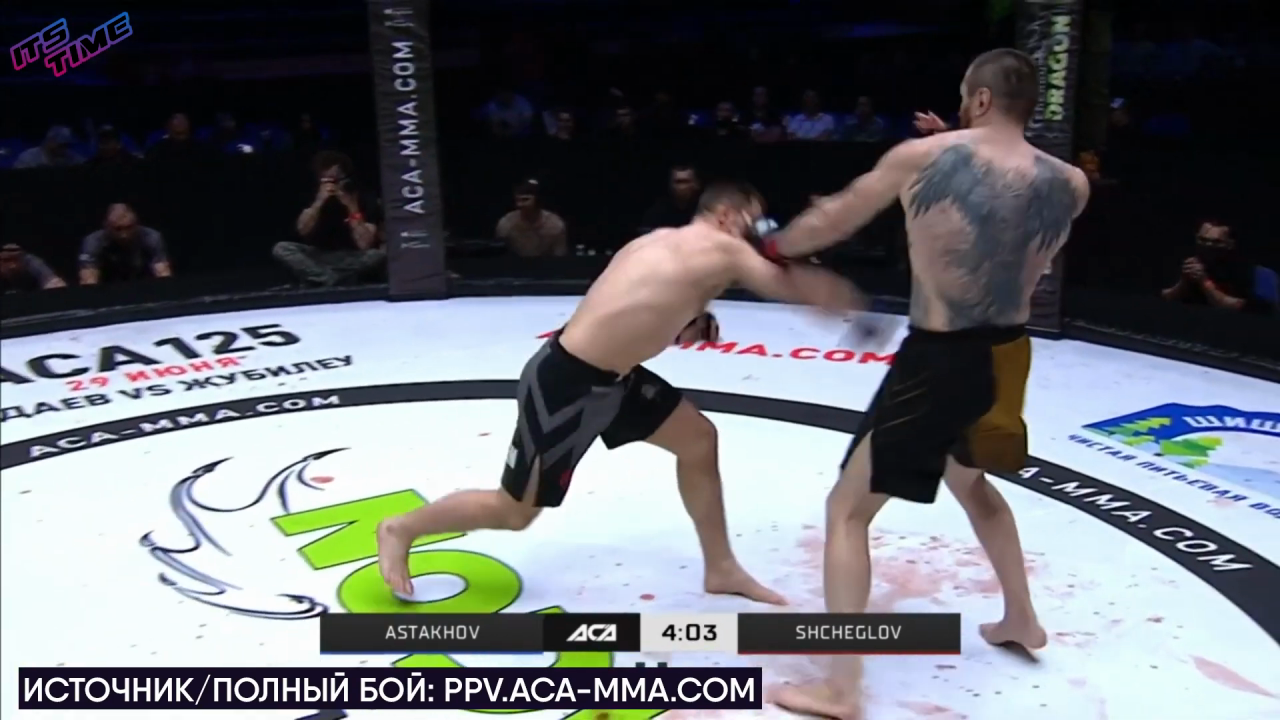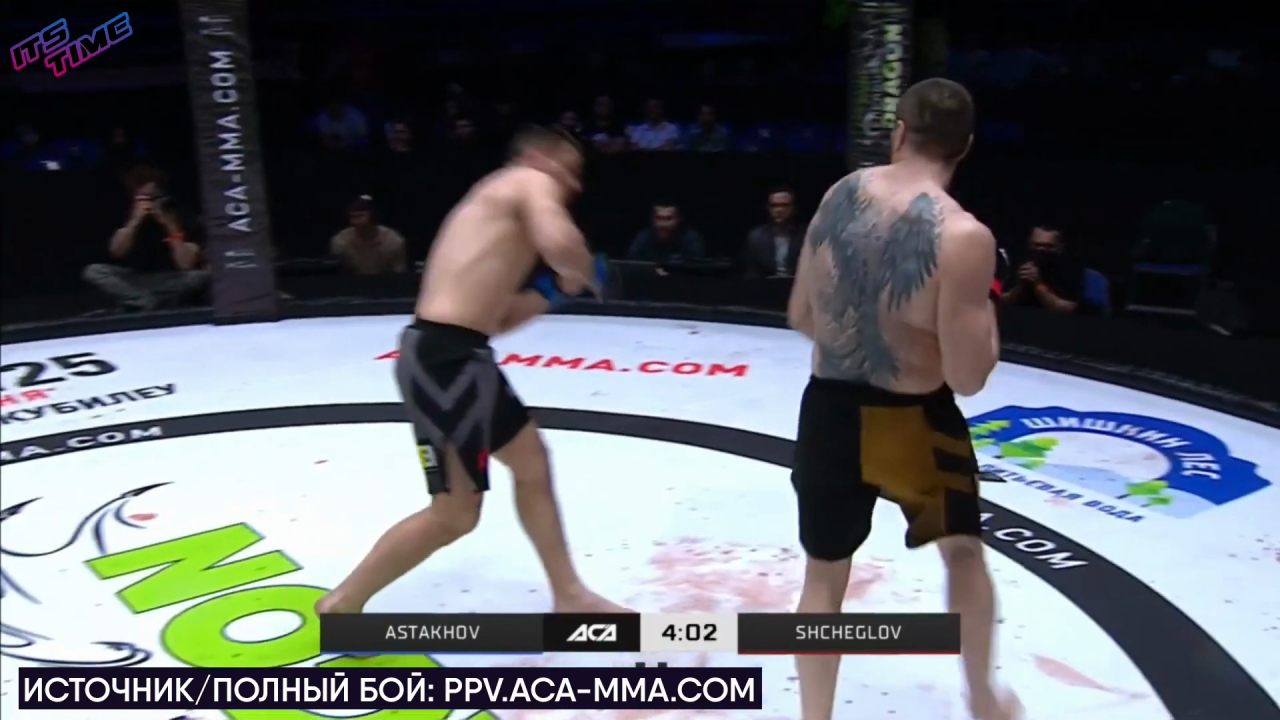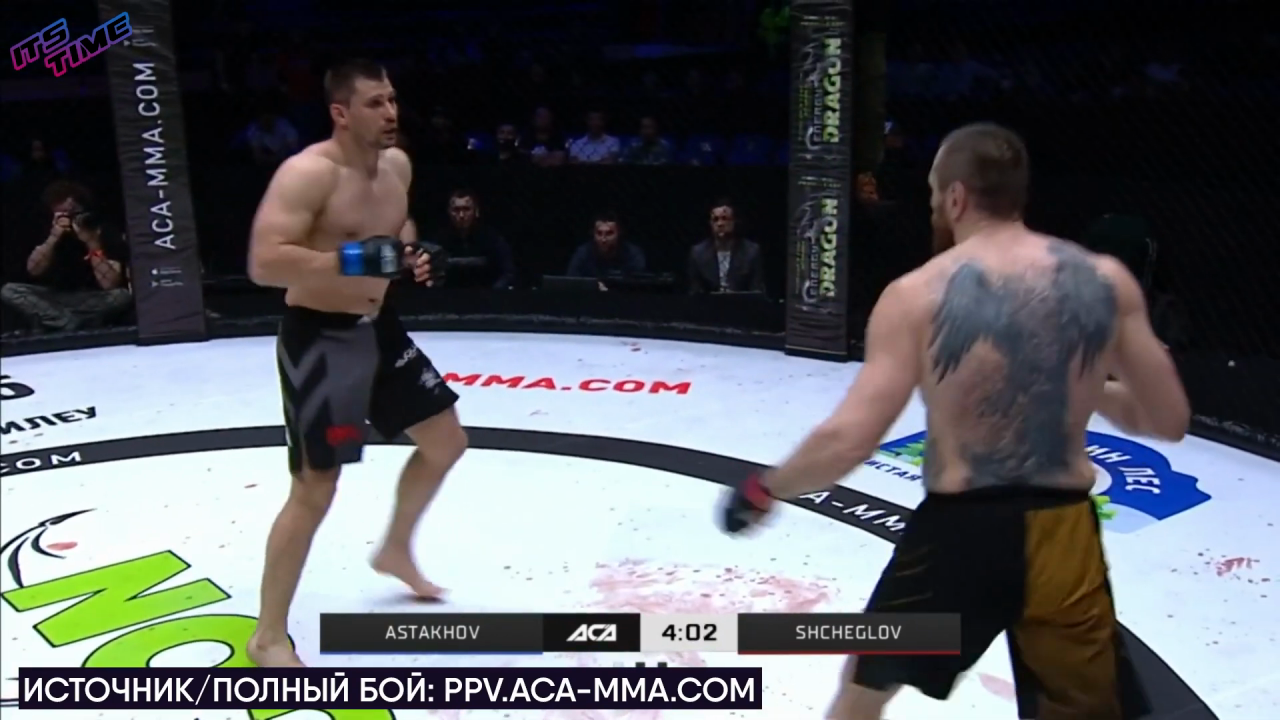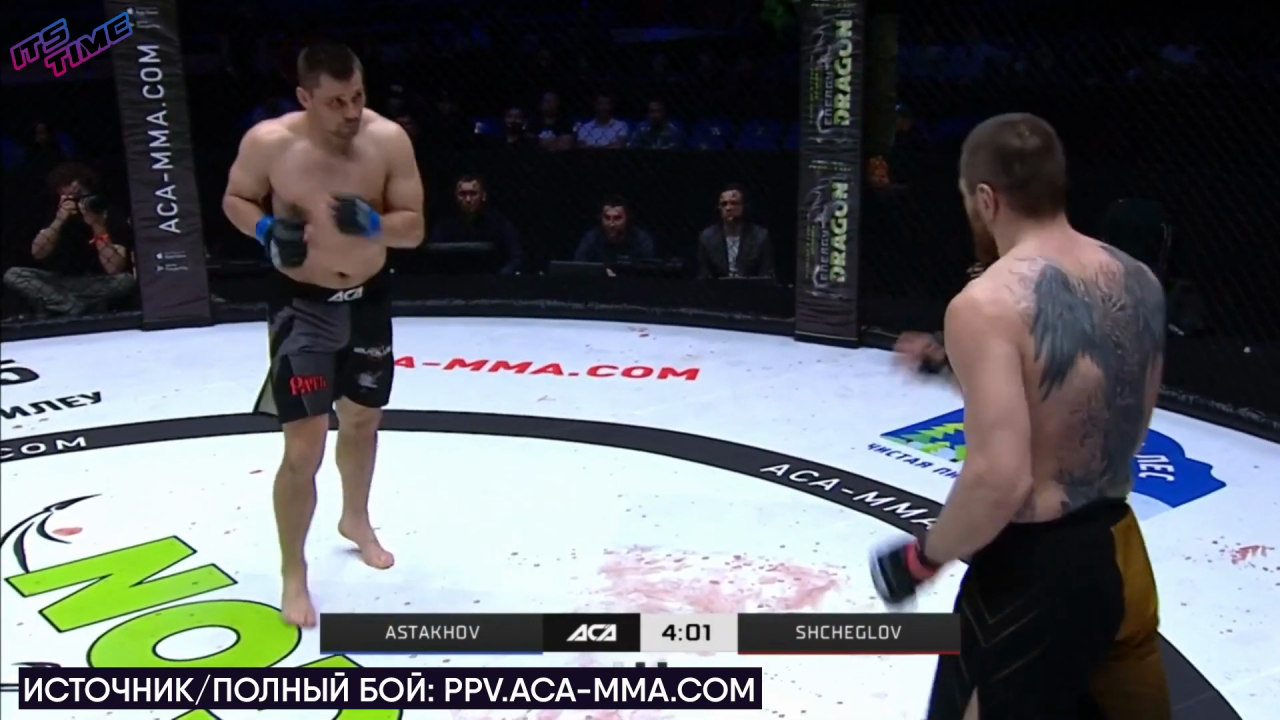
dt=0.4s
person 1, frame 1
left shoulder: (924, 156)
right shoulder: (1069, 184)
left elbow: (834, 219)
left wrist: (777, 244)
left hip: (939, 364)
right hip: (1006, 358)
left knee: (848, 511)
right knee: (970, 480)
right ankle: (1021, 620)
person 1, frame 2
left shoulder: (840, 195)
right shoulder: (963, 236)
left elbow: (802, 316)
right elbow: (968, 375)
right wrist: (986, 295)
left hip: (829, 414)
right hip: (914, 423)
left knee: (824, 577)
right knee: (964, 555)
person 1, frame 3
left shoulder: (916, 296)
right shoulder: (1107, 281)
left elbow: (849, 438)
right elbow: (1168, 419)
left wrist: (762, 490)
left hip: (956, 534)
right hip: (1062, 536)
person 1, frame 4
left shoulder: (988, 304)
right shoulder: (1139, 283)
left elbow: (1000, 480)
left wrist: (922, 555)
left hip: (1028, 571)
right hip: (1118, 560)
person 2, frame 1
left shoulder: (668, 244)
right shoulder: (720, 251)
right elbow: (787, 284)
left wrist: (683, 326)
right wrist: (850, 299)
left hip: (607, 375)
right hip: (567, 385)
left knee: (699, 439)
right knee: (514, 512)
left ankle: (722, 568)
right ankle: (401, 529)
person 2, frame 2
left shoulder: (506, 198)
right shoulder: (529, 182)
right elbow: (559, 241)
left wrist: (552, 287)
right wrist: (588, 272)
left hip: (457, 351)
right hip: (444, 360)
left knee: (533, 462)
right knee: (455, 516)
left ankle: (569, 592)
right ankle: (341, 605)
person 2, frame 3
left shoulder: (396, 165)
right shoulder: (306, 173)
right elbow: (264, 263)
left wrist: (411, 254)
right wrist: (354, 259)
left hip: (377, 329)
right hip: (318, 340)
left knee: (446, 441)
right knee: (313, 494)
left ankle: (396, 550)
right ankle: (268, 638)
person 2, frame 4
left shoulder: (387, 138)
right shoulder: (268, 141)
left elbow: (413, 229)
right elbow: (236, 199)
left wrist: (370, 223)
right wrist: (268, 232)
left hip: (369, 300)
right hip: (302, 306)
left knee: (362, 424)
right knee: (302, 449)
left ankle: (355, 520)
right ankle: (294, 574)
